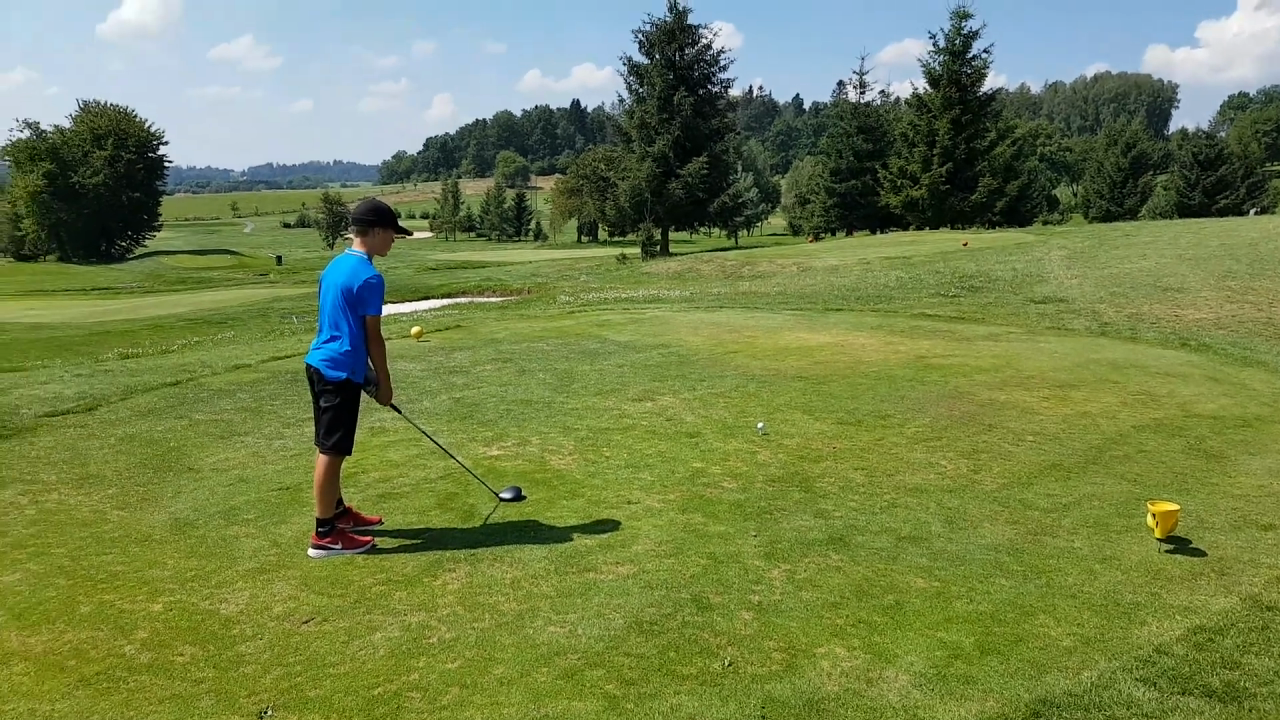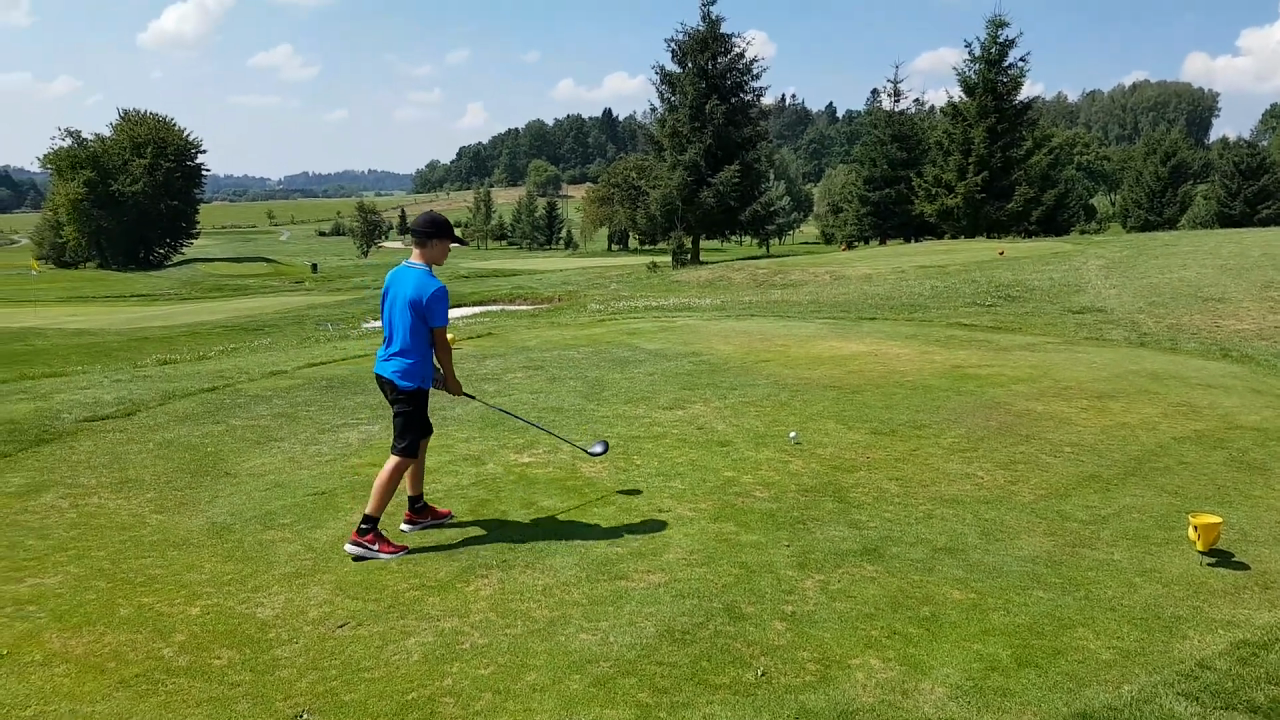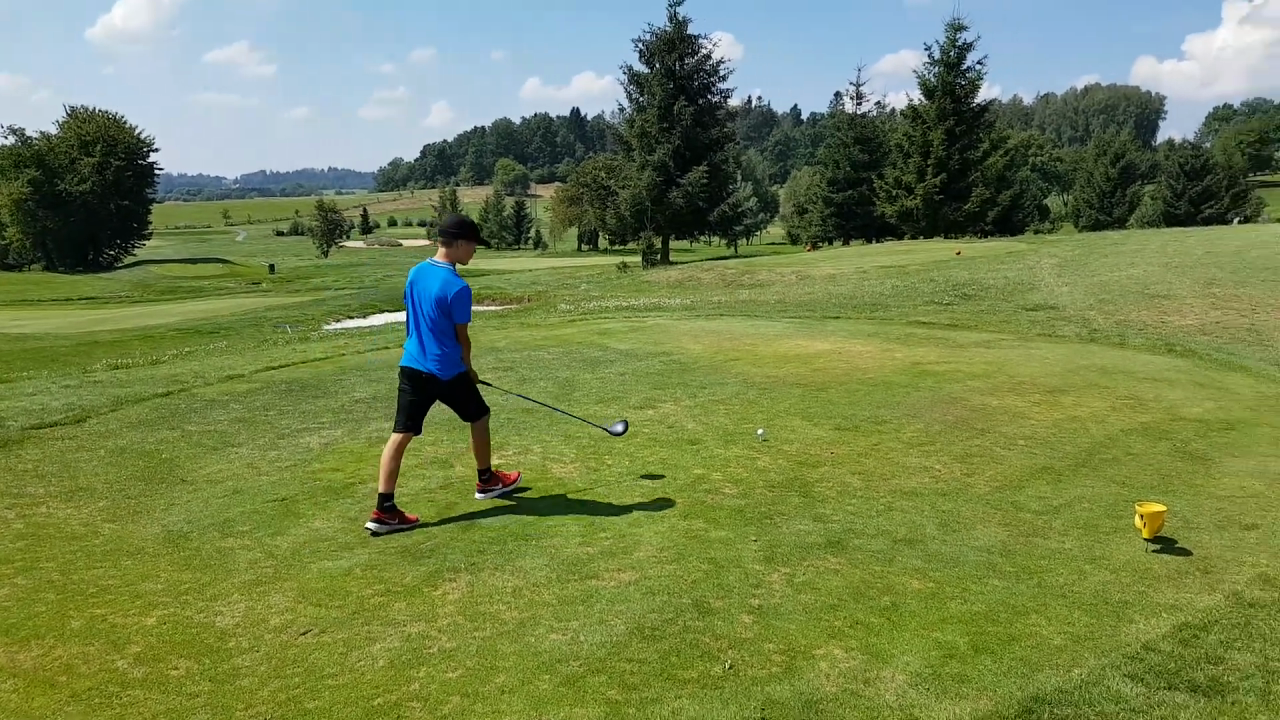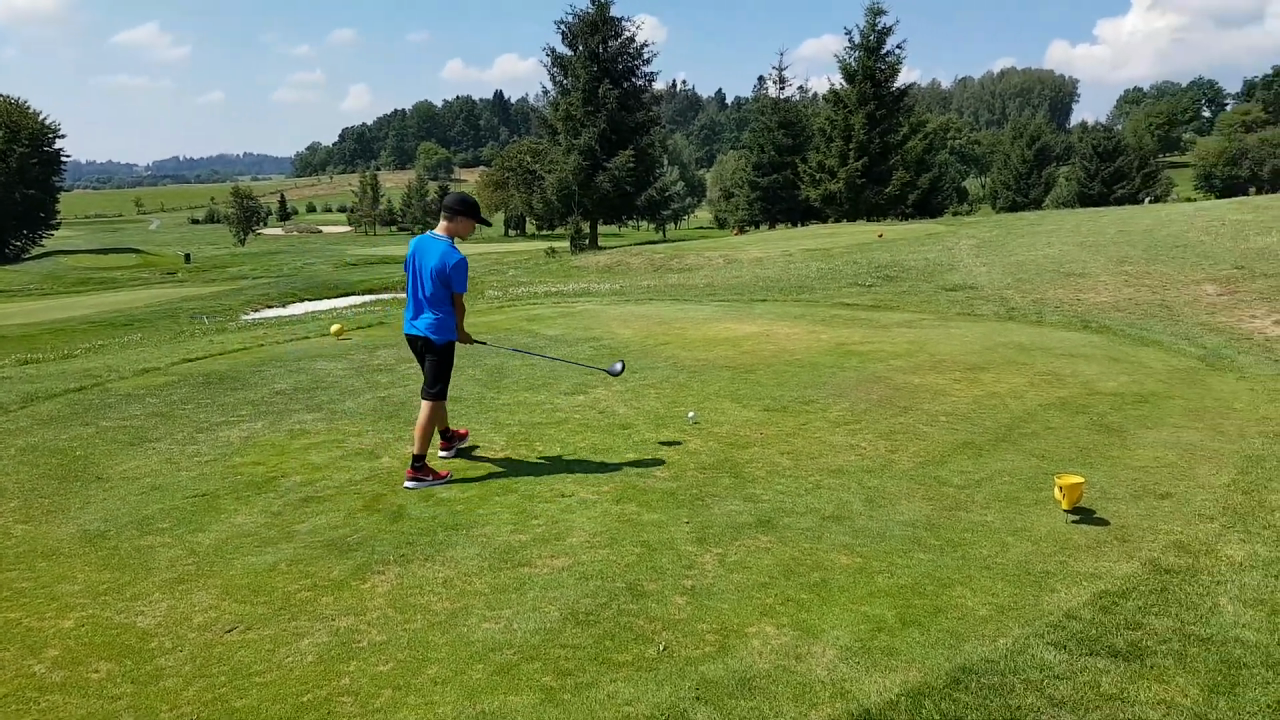
dt=0.5s
person 1, frame 1
left shoulder: (335, 265)
right shoulder: (368, 277)
right elbow: (372, 336)
left wrist: (369, 373)
right wrist: (383, 380)
left hip: (320, 363)
right hip: (340, 371)
left knee: (329, 447)
right knee: (332, 451)
left ankle: (337, 511)
right ankle: (324, 534)
person 1, frame 2
left shoulder: (393, 276)
right shoulder: (433, 288)
right elbow: (439, 342)
left wrist: (433, 371)
right wrist: (450, 378)
left hip: (387, 370)
right hip: (409, 378)
left knee: (419, 437)
right knee: (403, 455)
left ankle: (417, 510)
right ankle: (365, 533)
person 1, frame 3
left shoulder: (415, 273)
right shoulder: (458, 287)
right elbow: (462, 336)
right wrist: (467, 370)
left hip: (411, 365)
right hip: (446, 371)
left knee: (402, 434)
right knee: (479, 419)
left ankle: (384, 509)
right ankle: (487, 481)
person 1, frame 4
left shoulder: (416, 243)
right shoulder: (455, 259)
right elbow: (458, 303)
right wrist: (460, 331)
left hip: (413, 329)
right hip: (438, 334)
left knee: (430, 389)
right knee: (433, 398)
left ankle: (447, 438)
right ankle: (417, 469)
